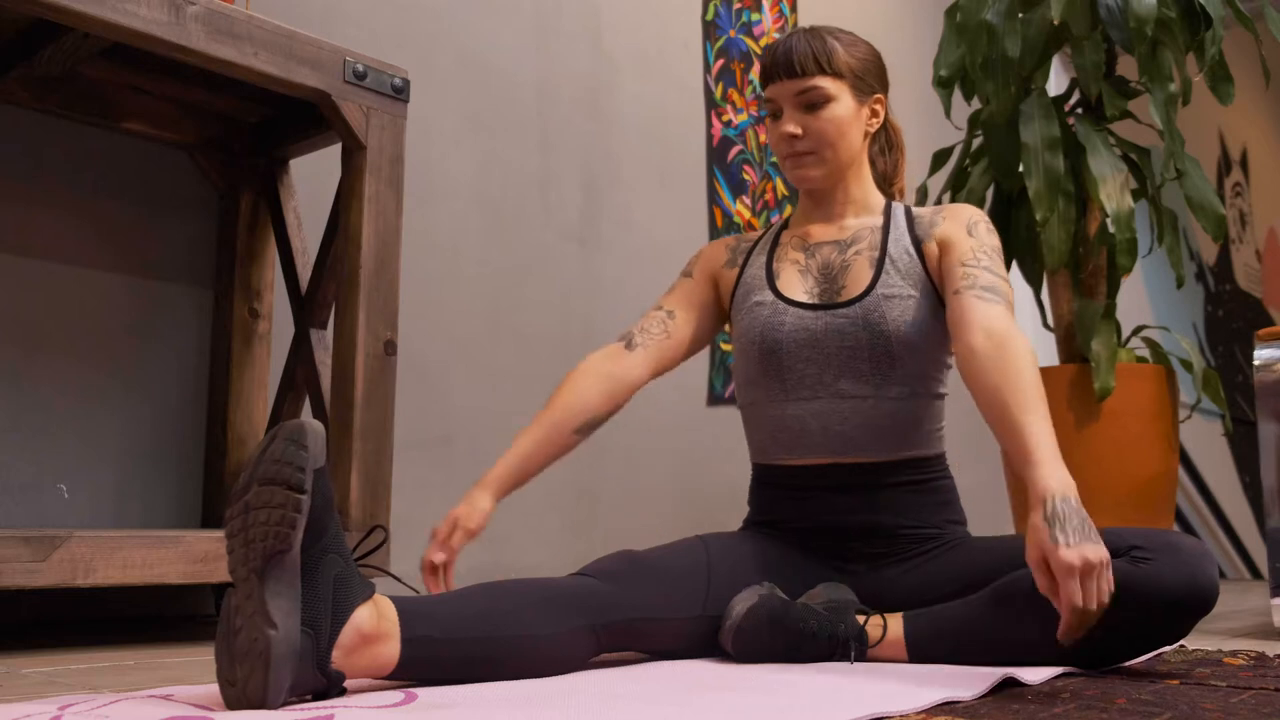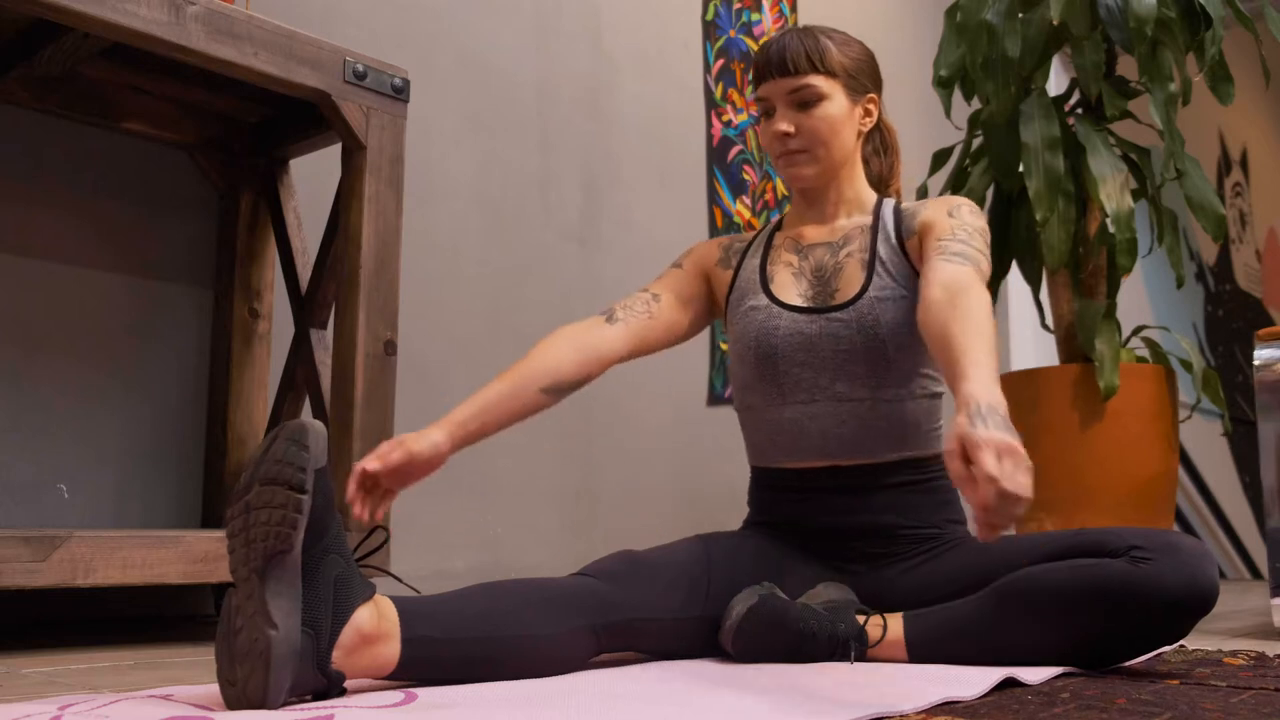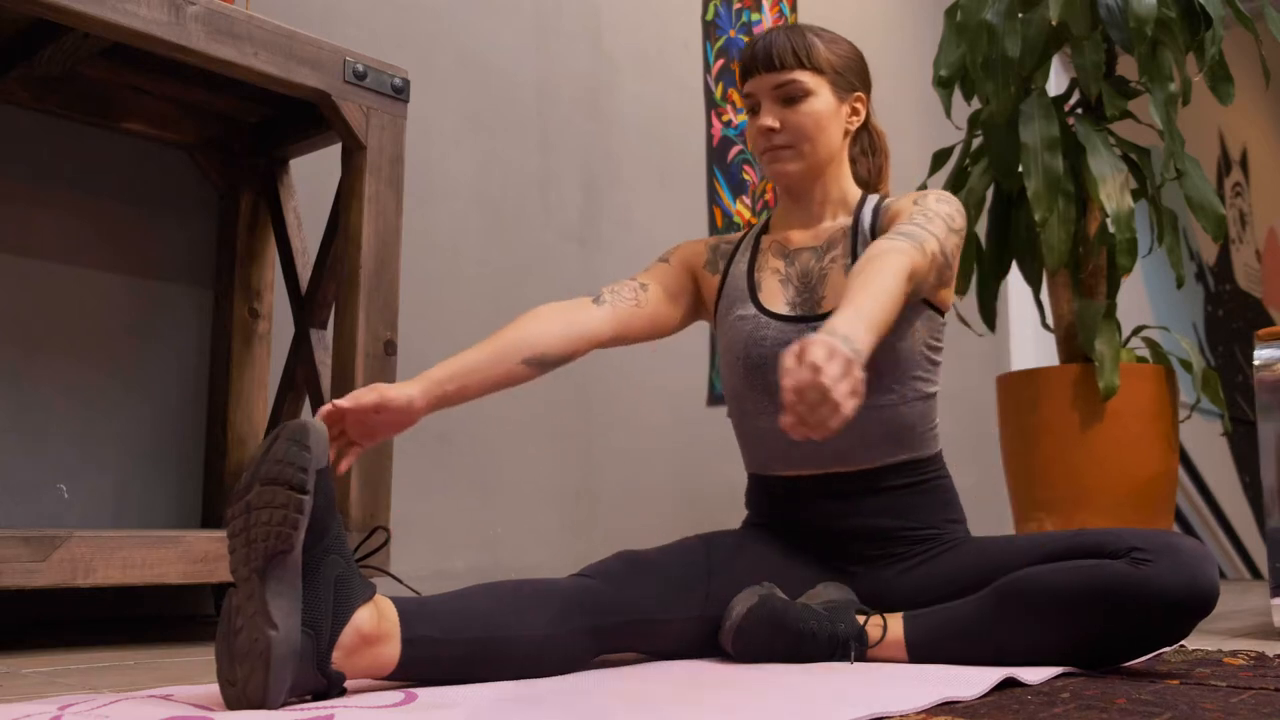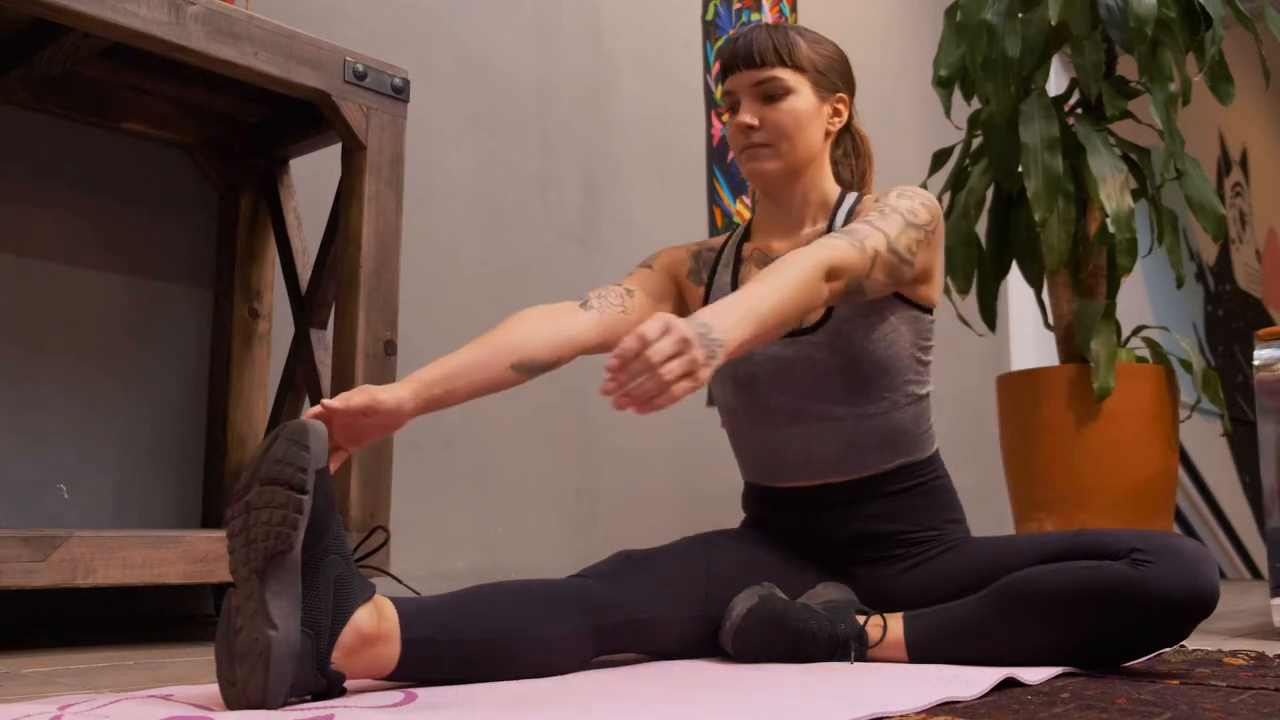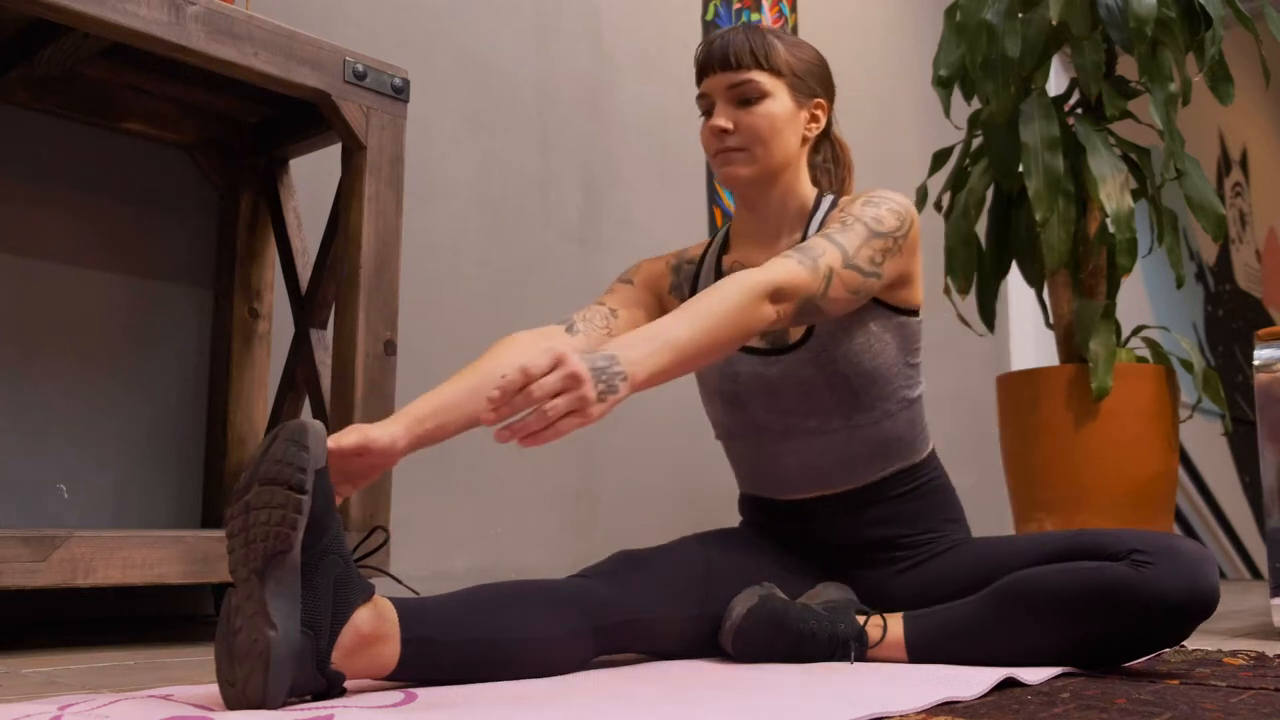
dt=0.2s
person 1, frame 1
left shoulder: (949, 232)
right shoulder: (729, 264)
left elbow: (992, 337)
right elbow: (621, 363)
left wrist: (1051, 485)
right wrist: (487, 490)
left hip: (919, 544)
right hip: (779, 545)
left knee: (1183, 573)
right knee: (612, 590)
right ankle: (349, 628)
person 1, frame 2
left shoulder: (938, 223)
right shoulder: (723, 263)
left elbow: (952, 301)
right elbow: (597, 341)
left wrist: (981, 401)
right wrist: (442, 436)
left hip: (918, 543)
right hip: (778, 546)
left knee: (1182, 572)
right knee: (612, 593)
left ankle: (859, 638)
right ankle: (350, 628)
person 1, frame 3
left shoulder: (924, 217)
right shoulder: (711, 263)
left elbow: (891, 271)
right elbow: (578, 321)
left wrist: (845, 341)
right wrist: (418, 394)
left hip: (918, 547)
right hip: (777, 549)
left knee: (1181, 575)
right knee: (615, 592)
left ankle: (861, 638)
right ankle: (349, 628)
person 1, frame 4
left shoulder: (904, 219)
right shoulder: (694, 266)
left elbow: (822, 270)
right elbow: (563, 326)
left wrist: (715, 329)
right wrist: (406, 394)
left hip: (916, 548)
right hip: (777, 551)
left knee: (1182, 576)
right knee: (612, 593)
right ankle: (346, 626)
person 1, frame 5
left shoulder: (883, 222)
right shoulder: (673, 276)
left elbow: (773, 291)
right elbow: (549, 342)
left wrist: (625, 365)
right wrist: (396, 430)
left hip: (914, 550)
right hip: (776, 555)
left knee: (1181, 577)
right knee: (614, 593)
